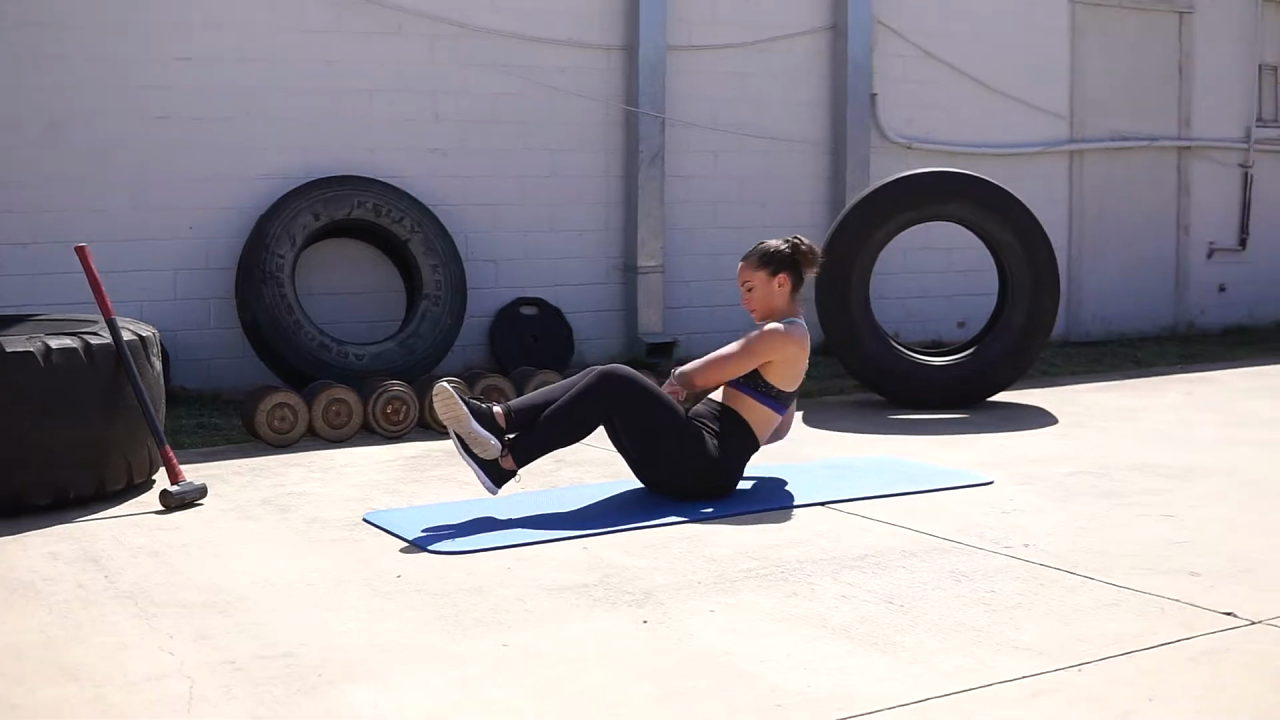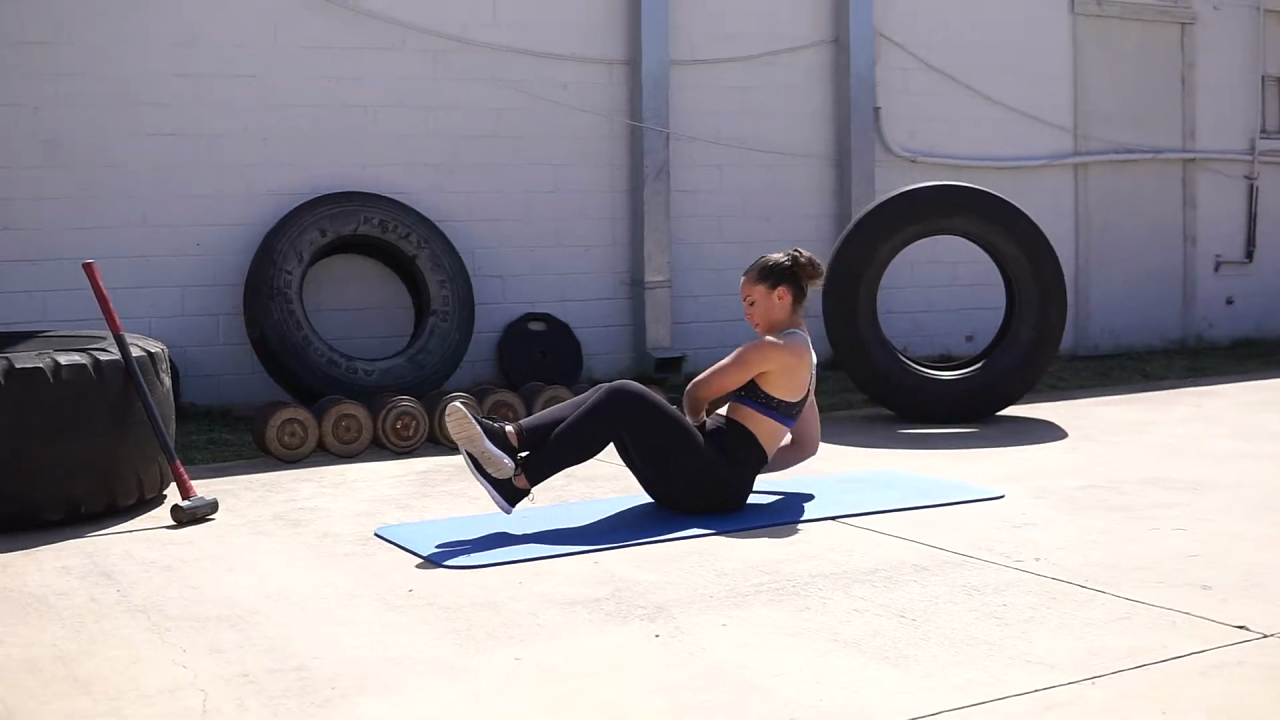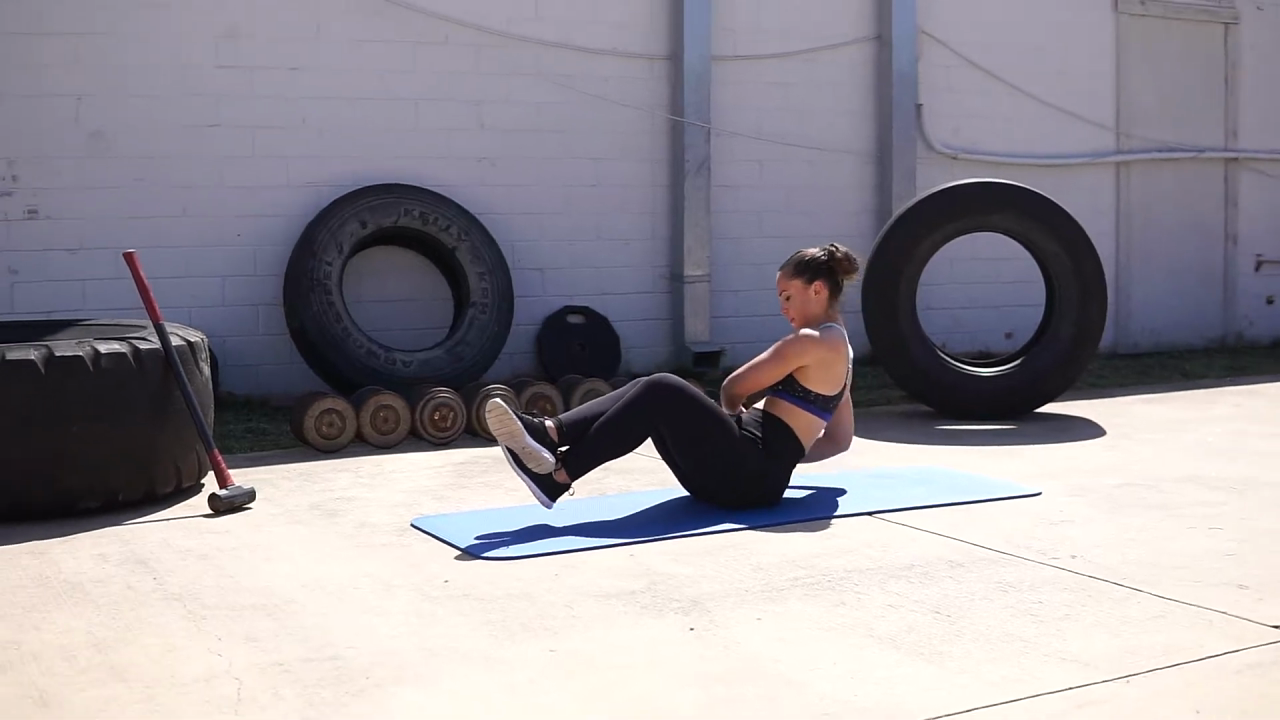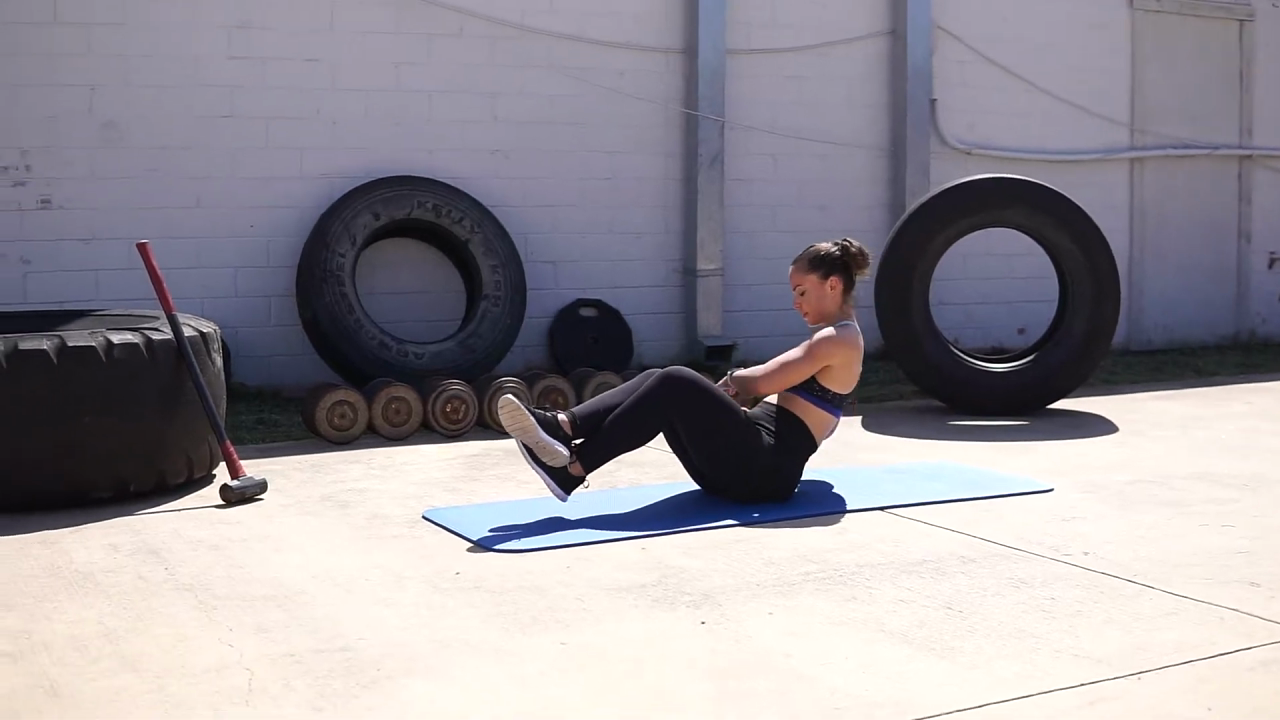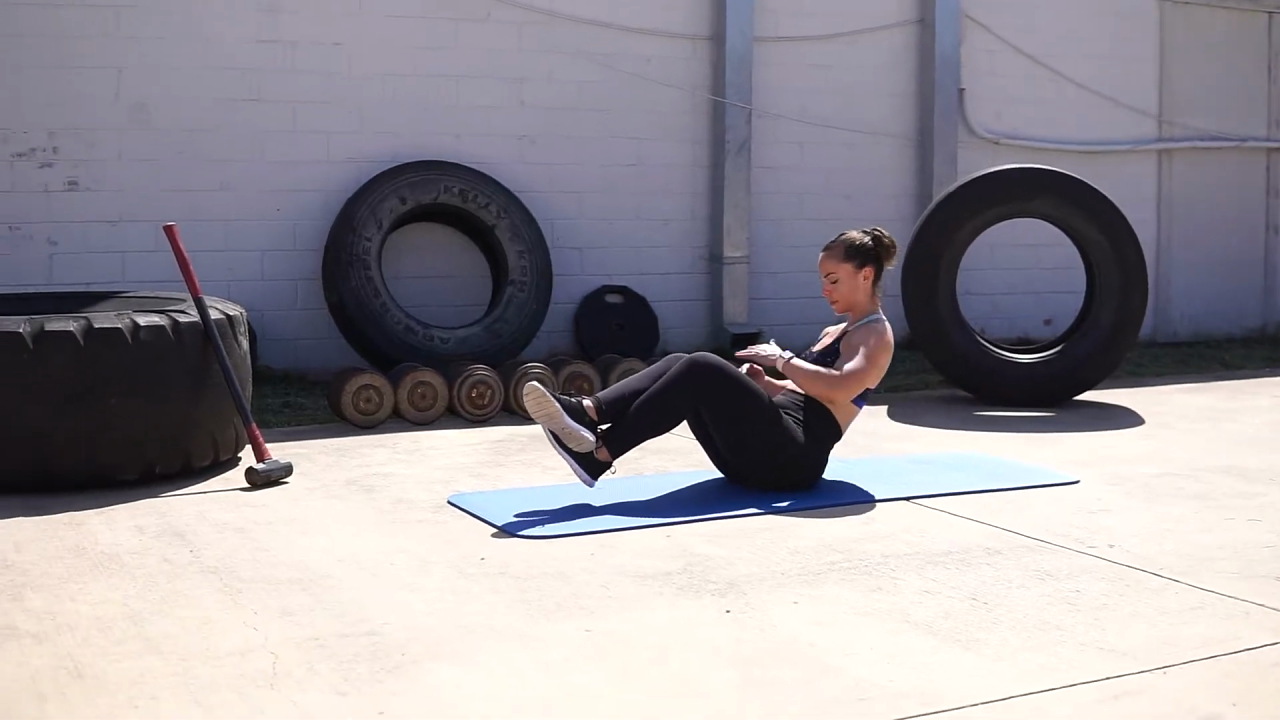
dt=0.1s
person 1, frame 1
left shoulder: (778, 337)
right shoulder: (786, 341)
left elbow: (696, 377)
right elbow: (778, 427)
left wrist: (676, 383)
left hip: (705, 468)
right hip: (690, 459)
left knee: (614, 381)
right knee: (598, 379)
left ankle: (506, 461)
right ankle: (496, 419)
person 1, frame 2
left shoulder: (776, 348)
right shoulder: (796, 355)
left elbow: (701, 391)
right elbow: (806, 445)
left wrist: (693, 417)
left hip: (715, 482)
right hip: (697, 473)
left knee: (623, 397)
right knee: (608, 395)
left ankle: (519, 479)
right ankle: (507, 437)
person 1, frame 3
left shoulder: (816, 342)
right shoulder: (827, 348)
left elbow: (737, 387)
right elbow: (841, 439)
left wrist: (726, 401)
left hip: (753, 477)
right hip: (735, 470)
left knee: (661, 389)
right knee: (644, 388)
left ankle: (559, 474)
right ankle: (547, 433)
person 1, frame 4
left shoulder: (835, 341)
right shoulder: (839, 343)
left elbow: (760, 382)
left wrist: (736, 380)
left hip: (766, 471)
right hip: (738, 465)
left knee: (675, 382)
right knee: (654, 380)
left ankle: (573, 467)
right ankle: (560, 426)
person 1, frame 5
left shoulder: (875, 337)
right shoulder: (835, 331)
left elbow: (839, 389)
left wrist: (781, 359)
right wrist: (763, 381)
left hip: (792, 458)
right hip: (752, 453)
left knee: (703, 368)
right knee: (678, 365)
left ankle: (601, 453)
right ankle: (585, 412)
